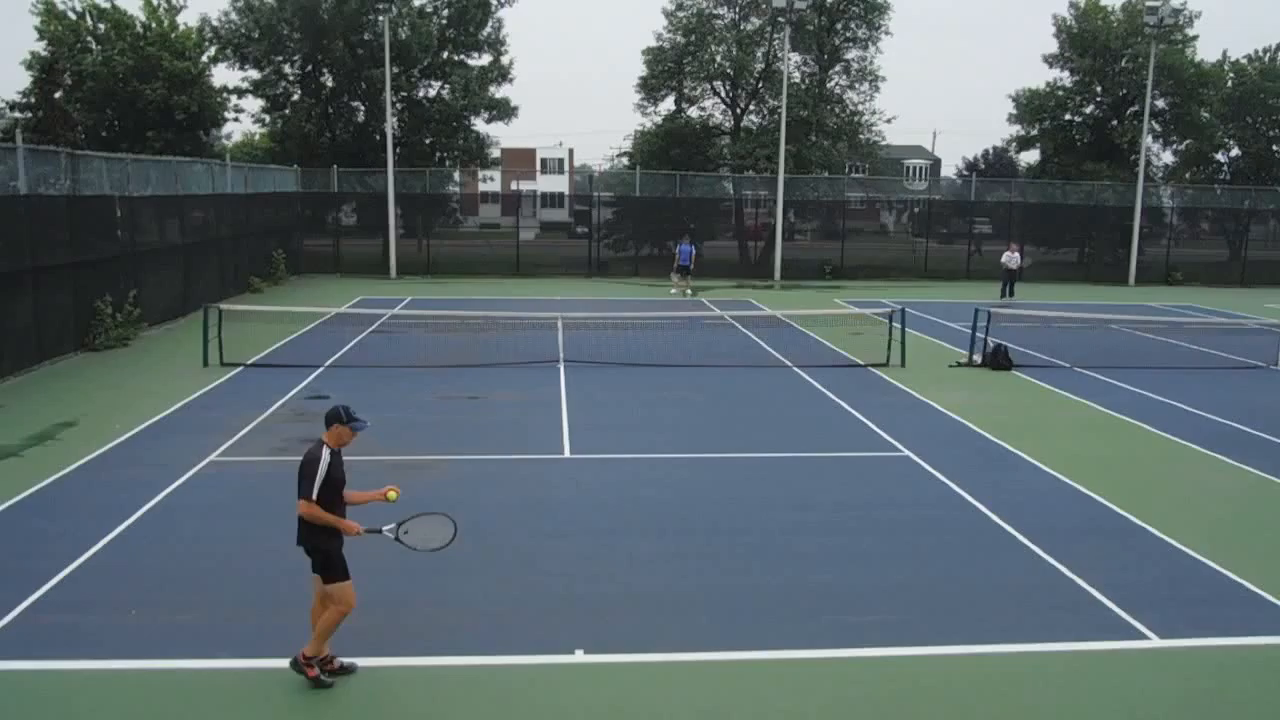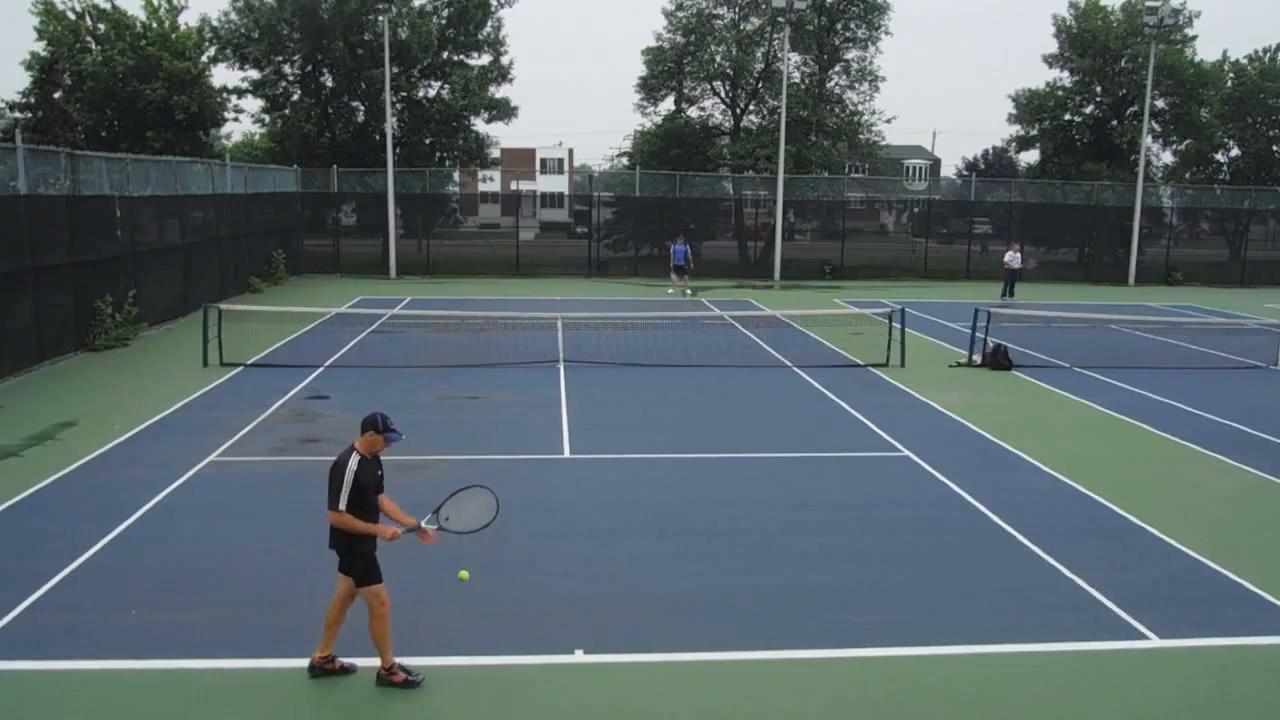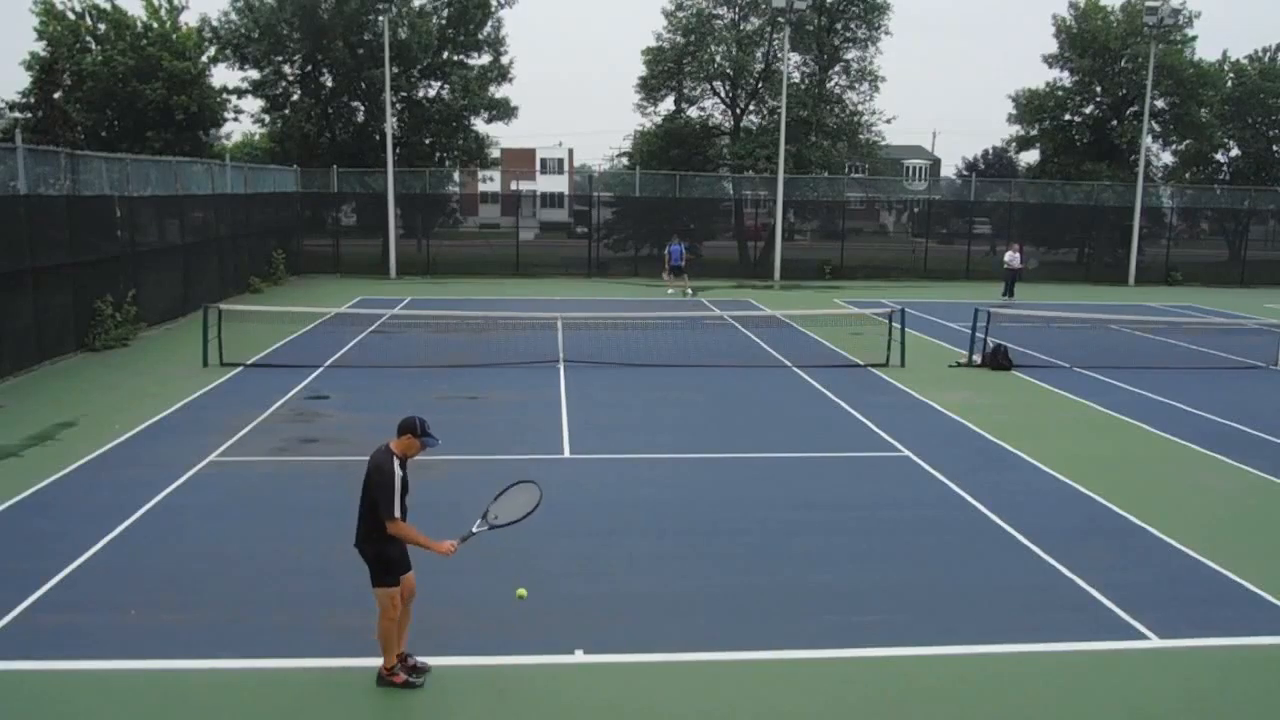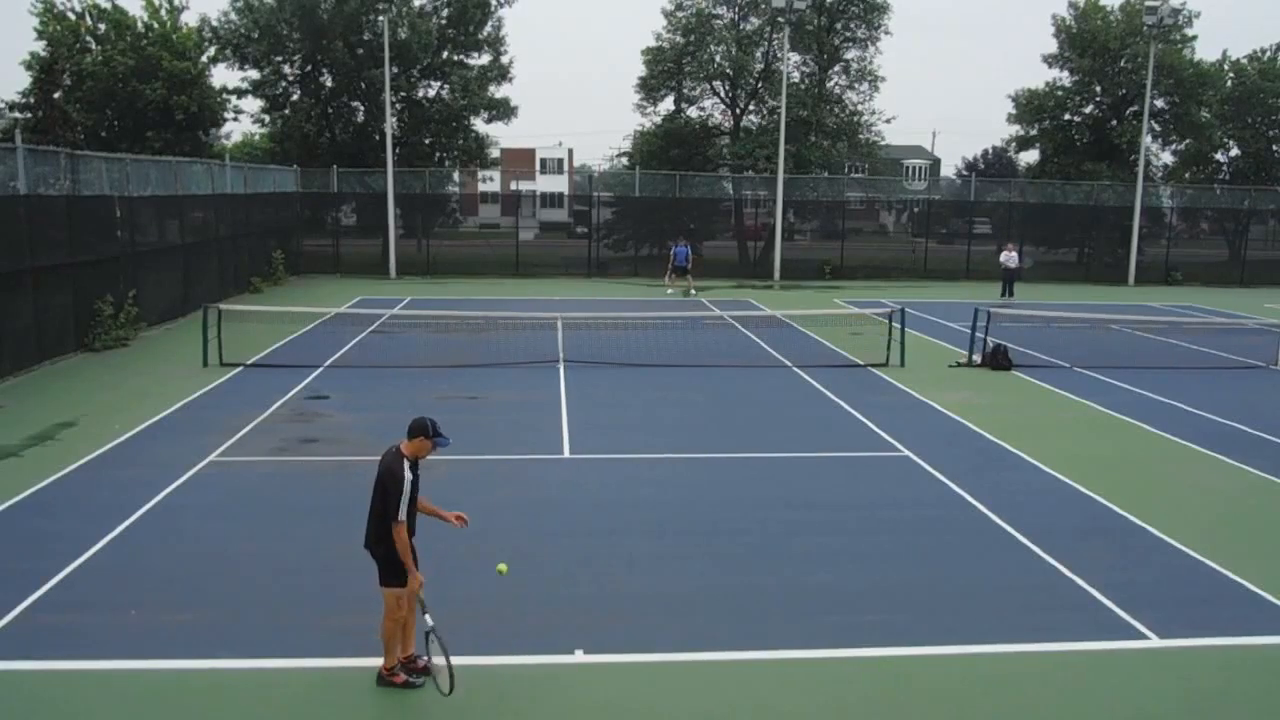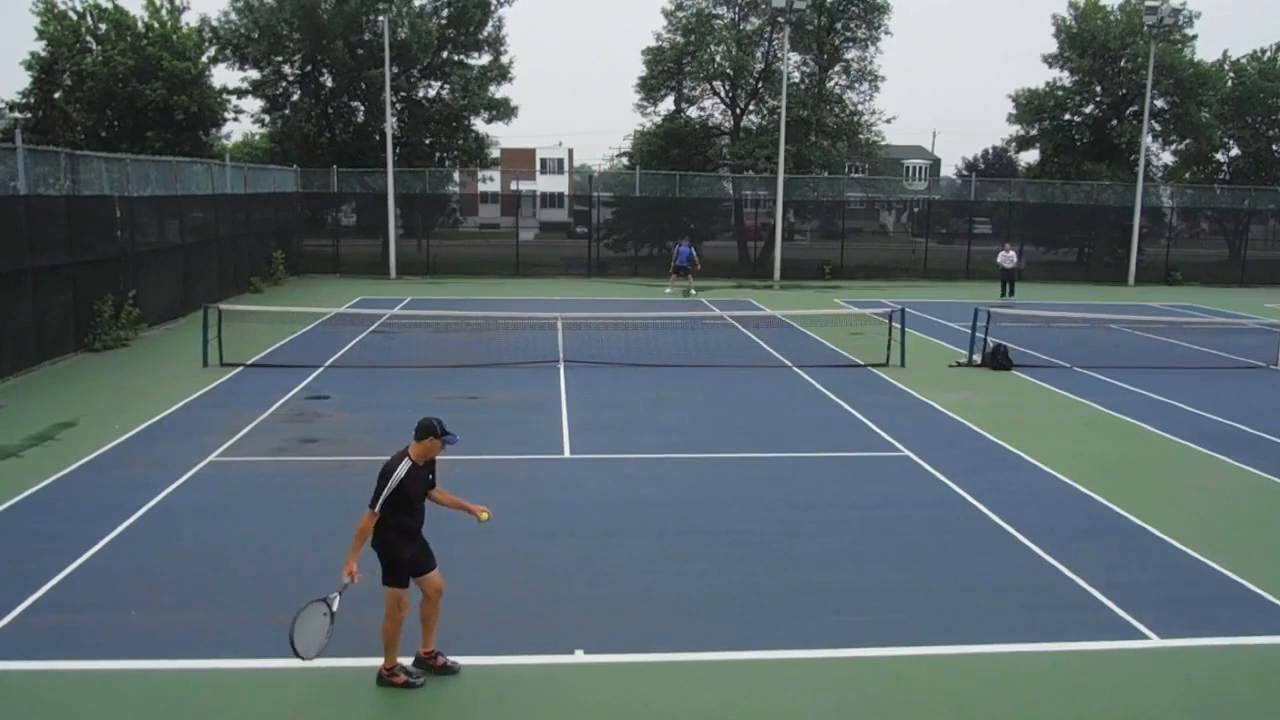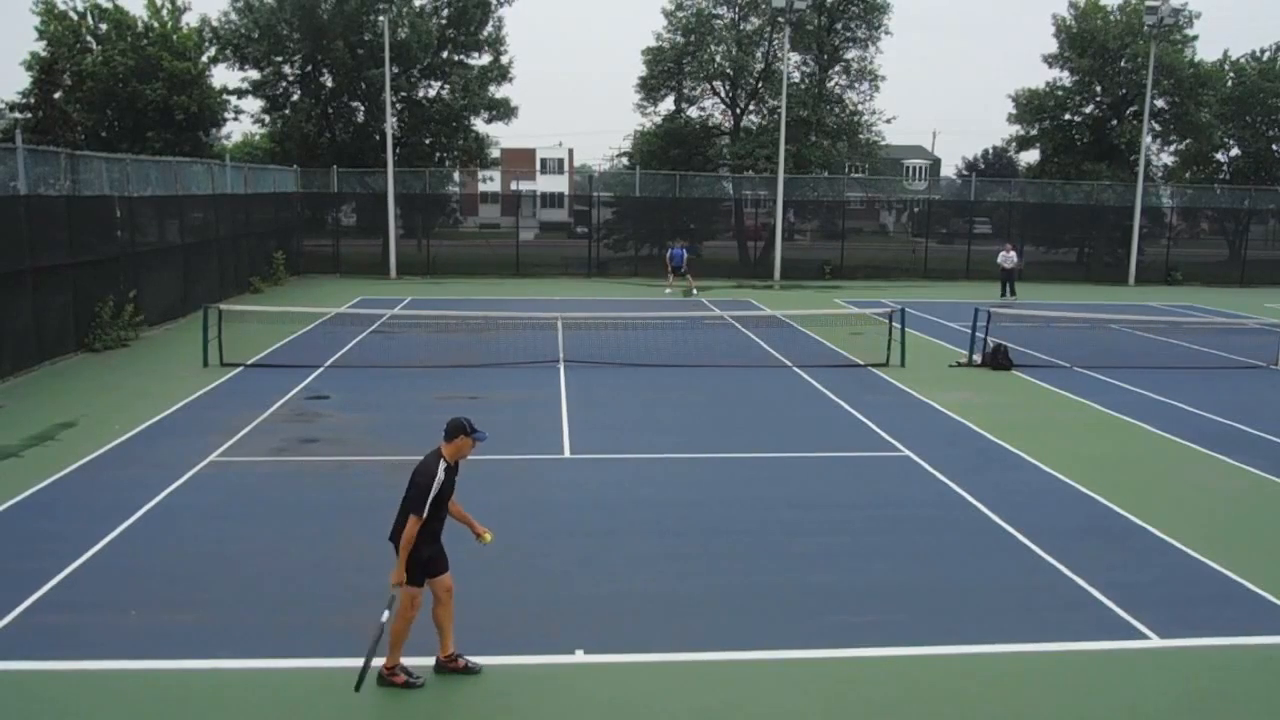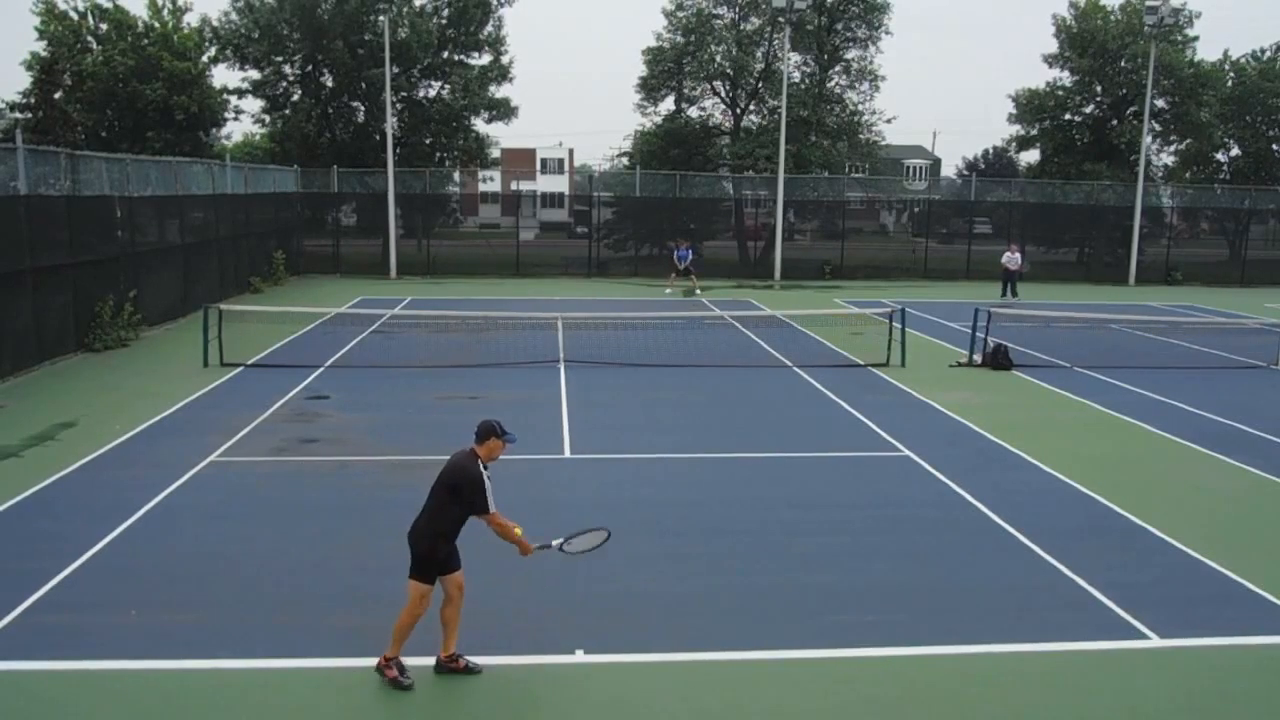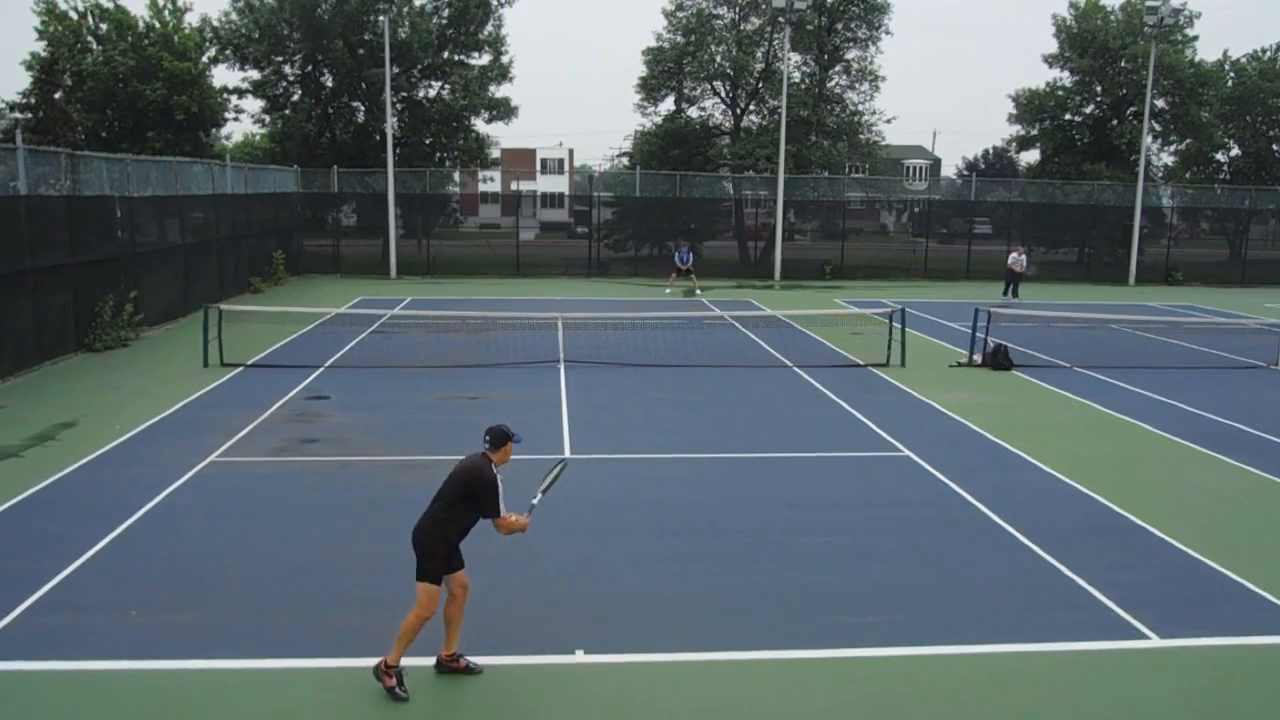
dt=0.4s
person 1, frame 1
left shoulder: (333, 454)
right shoulder: (318, 459)
right elbow: (305, 508)
left wrist: (377, 495)
right wrist: (343, 524)
left hip: (325, 539)
right hip: (322, 540)
left knee: (325, 597)
right knee: (344, 603)
left ankle: (322, 657)
right ankle: (307, 657)
person 1, frame 2
left shoulder: (374, 459)
right shoulder: (347, 467)
left elbow: (381, 499)
right elbow: (336, 517)
left wrist: (413, 524)
right wrist: (378, 529)
left hip: (359, 543)
right hip: (353, 545)
left knee: (344, 597)
right knee: (380, 605)
left ankle: (322, 659)
right ankle: (388, 669)
person 1, frame 3
left shoulder: (387, 452)
right shoulder: (390, 472)
right elbow: (395, 526)
right wrist: (435, 546)
left hip: (386, 541)
right hip: (378, 545)
left knee: (407, 593)
right knee: (392, 608)
left ankle: (399, 655)
right ankle: (389, 671)
person 1, frame 4
left shoulder: (404, 455)
right shoulder: (401, 473)
right elbow: (398, 528)
left wrist: (443, 514)
right wrist: (412, 571)
left hip: (398, 540)
right hip: (386, 544)
left knee: (412, 594)
right knee: (396, 608)
left ankle: (406, 658)
right ankle: (389, 671)
person 1, frame 5
left shoulder: (428, 462)
right shoulder: (397, 472)
left elbow: (433, 491)
right elbow: (370, 516)
left wrist: (469, 507)
right wrist: (352, 559)
left hip: (415, 539)
right hip: (392, 545)
left knee: (435, 590)
right knee: (397, 610)
left ankle: (427, 654)
right ankle: (389, 670)
person 1, frame 6
left shoulder: (449, 462)
right shoulder: (434, 474)
right elbow: (413, 523)
left wrist: (474, 525)
right wrist: (400, 566)
left hip: (430, 540)
right hip: (414, 543)
left knee: (444, 590)
right knee: (409, 607)
left ankle: (447, 657)
right ankle: (389, 669)
person 1, frame 7
left shoulder: (466, 459)
right shoulder: (474, 473)
left elbow: (479, 509)
right elbow: (493, 522)
left wrist: (507, 524)
right wrist: (521, 543)
left hip: (441, 538)
right hip: (427, 540)
left knee: (455, 589)
right knee: (417, 605)
left ankle: (447, 657)
right ankle: (389, 662)
person 1, frame 8
left shoulder: (476, 463)
right shoulder: (488, 477)
right elbow: (502, 527)
left wrist: (508, 517)
right wrist: (521, 524)
left hip: (443, 538)
right hip: (431, 540)
left knee: (460, 589)
right knee: (425, 609)
left ankle: (448, 657)
right ankle: (389, 666)
